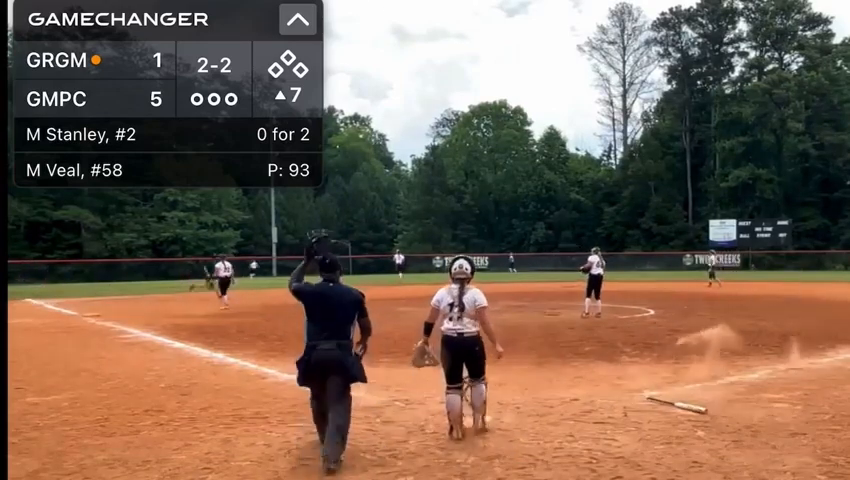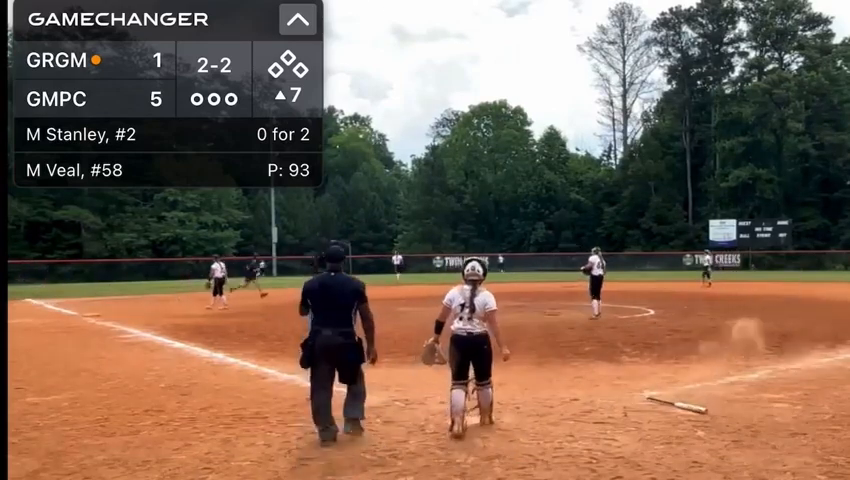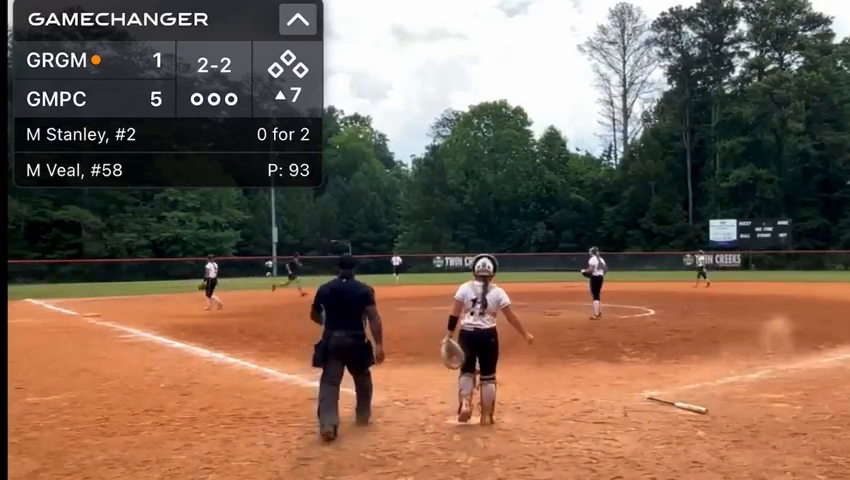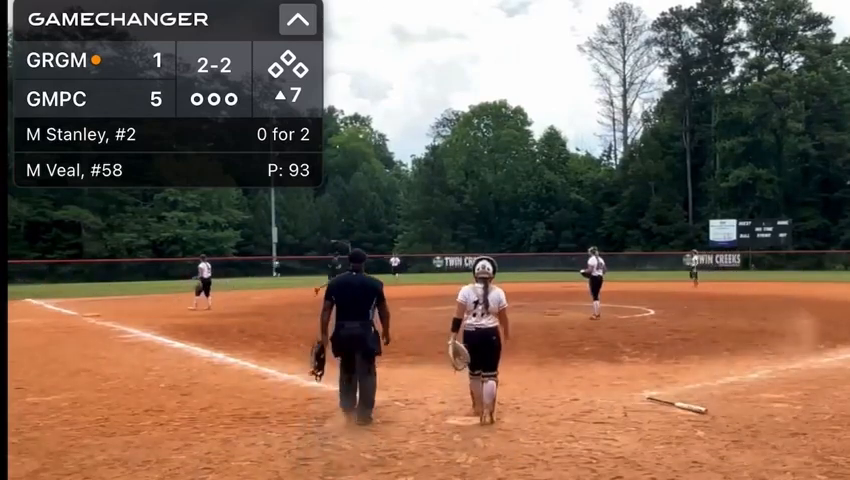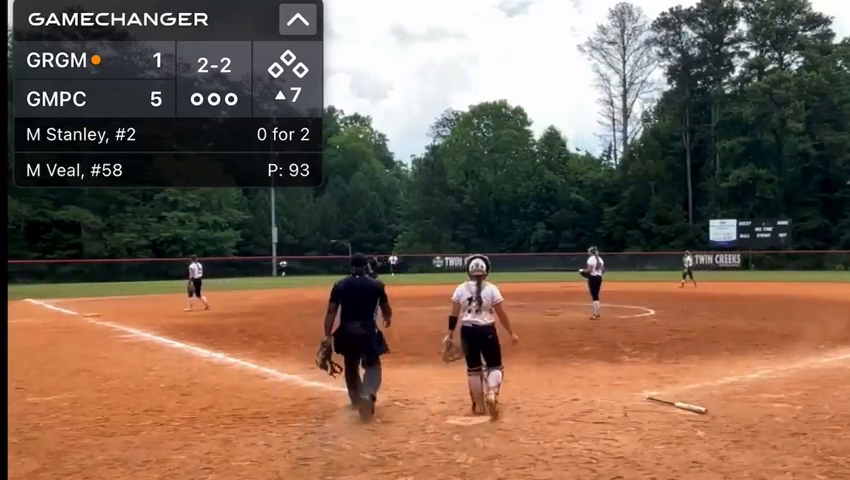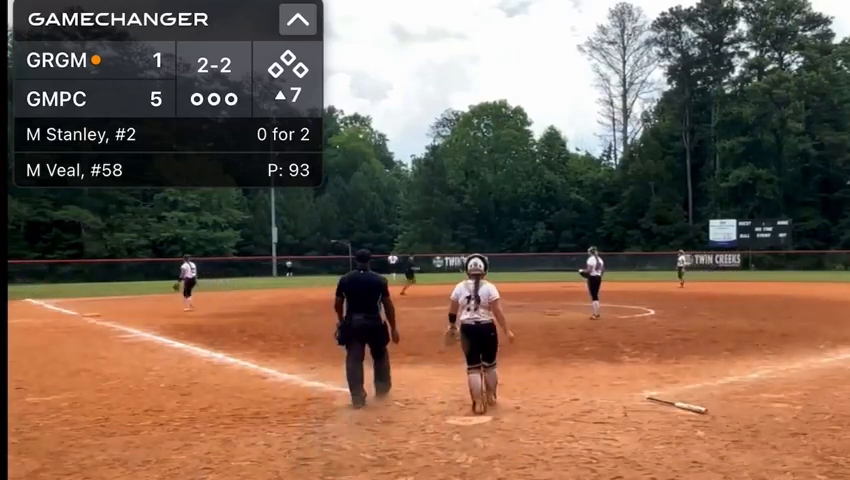
dt=0.3s
person 1, frame 1
left shoulder: (309, 291)
right shoulder: (354, 295)
left elbow: (293, 284)
right elbow: (366, 327)
left wrist: (305, 261)
right wrist: (363, 341)
left hip: (315, 354)
right hip: (341, 355)
left knee: (318, 399)
right knee: (339, 405)
left ankle: (325, 437)
right ankle: (332, 457)
person 1, frame 2
left shoulder: (311, 284)
right shoulder: (355, 284)
left elbow: (303, 311)
right elbow: (367, 317)
right wrist: (371, 345)
left hip: (318, 340)
right hip: (345, 340)
left knee: (320, 387)
right knee: (355, 380)
left ankle: (326, 432)
right ankle: (353, 421)
person 1, frame 3
left shoulder: (324, 289)
right shoulder: (363, 290)
left elbow: (314, 316)
right elbow: (373, 317)
right wrist: (378, 345)
left hip: (331, 342)
right hip: (355, 342)
left knee: (328, 383)
right knee: (362, 379)
left ankle: (328, 426)
right ankle: (362, 416)
person 1, frame 4
left shoulder: (334, 283)
right shoulder: (374, 284)
left elbow: (326, 310)
right elbow: (384, 312)
left wrist: (324, 335)
right wrist: (386, 332)
left hip: (342, 332)
right hip: (364, 332)
left knee: (347, 370)
right knee: (366, 373)
left ankle: (348, 407)
right ankle: (363, 413)
person 1, frame 5
left shoulder: (339, 286)
right shoulder: (376, 285)
left elbow: (331, 312)
right elbow: (386, 309)
left wrist: (327, 336)
right wrist: (387, 319)
left hip: (347, 332)
right hip: (368, 331)
left knee: (350, 368)
right knee: (372, 366)
left ankle: (356, 400)
right ankle: (367, 397)
person 1, frame 6
left shoulder: (345, 280)
right shoulder: (379, 280)
left elbow: (338, 305)
right elbow: (388, 306)
left wrist: (341, 321)
right wrist: (393, 328)
left hip: (352, 323)
right hip: (373, 323)
left knee: (354, 361)
right knee: (380, 356)
left ankle: (357, 398)
right ankle: (382, 388)
person 2, frame 1
left shoulder: (442, 293)
right shoulder: (476, 294)
left elbow: (431, 320)
right elbow: (485, 322)
left wrist: (425, 339)
right wrist: (495, 344)
left hip: (449, 342)
right hip: (471, 341)
left knee: (453, 386)
right knee: (478, 380)
left ankle: (456, 428)
right ankle: (478, 419)
person 2, frame 2
left shoulder: (454, 293)
right shoulder: (487, 296)
left elbow: (442, 318)
right elbow: (493, 324)
left wrist: (436, 337)
right wrist: (502, 347)
left hip: (458, 341)
right hip: (480, 341)
left knee: (458, 383)
right knee: (484, 381)
left ankle: (457, 424)
right ankle: (485, 417)
person 2, frame 3
left shoulder: (465, 288)
right shoulder: (497, 292)
left elbow: (454, 314)
right elbow: (511, 317)
left wrist: (449, 335)
right wrist: (525, 334)
left hip: (467, 335)
right hip: (488, 336)
left knee: (466, 372)
right knee: (488, 376)
left ankle: (465, 405)
right ankle: (486, 415)
person 2, frame 4
left shoulder: (466, 291)
right shoulder: (498, 292)
left elbow: (458, 316)
right elbow: (503, 318)
left wrist: (453, 338)
right wrist: (506, 333)
left hip: (470, 335)
right hip: (490, 335)
left knee: (474, 373)
right knee: (490, 374)
left ankle: (479, 406)
right ankle: (487, 413)
person 2, frame 5
left shoulder: (461, 289)
right shoulder: (492, 289)
left elbow: (454, 315)
right elbow: (501, 314)
left wrist: (449, 335)
right wrist: (511, 333)
left hip: (467, 331)
right hip: (486, 331)
left knee: (473, 369)
right knee: (495, 367)
left ankle: (478, 405)
right ankle: (491, 395)
person 2, frame 6
left shoulder: (460, 288)
right shoulder: (489, 287)
left elbow: (452, 311)
right elbow: (497, 312)
left wrist: (452, 326)
right wrist: (507, 331)
left hip: (467, 329)
right hip: (487, 328)
left knee: (473, 367)
right knee: (489, 364)
left ankle: (478, 403)
right ankle: (491, 396)
